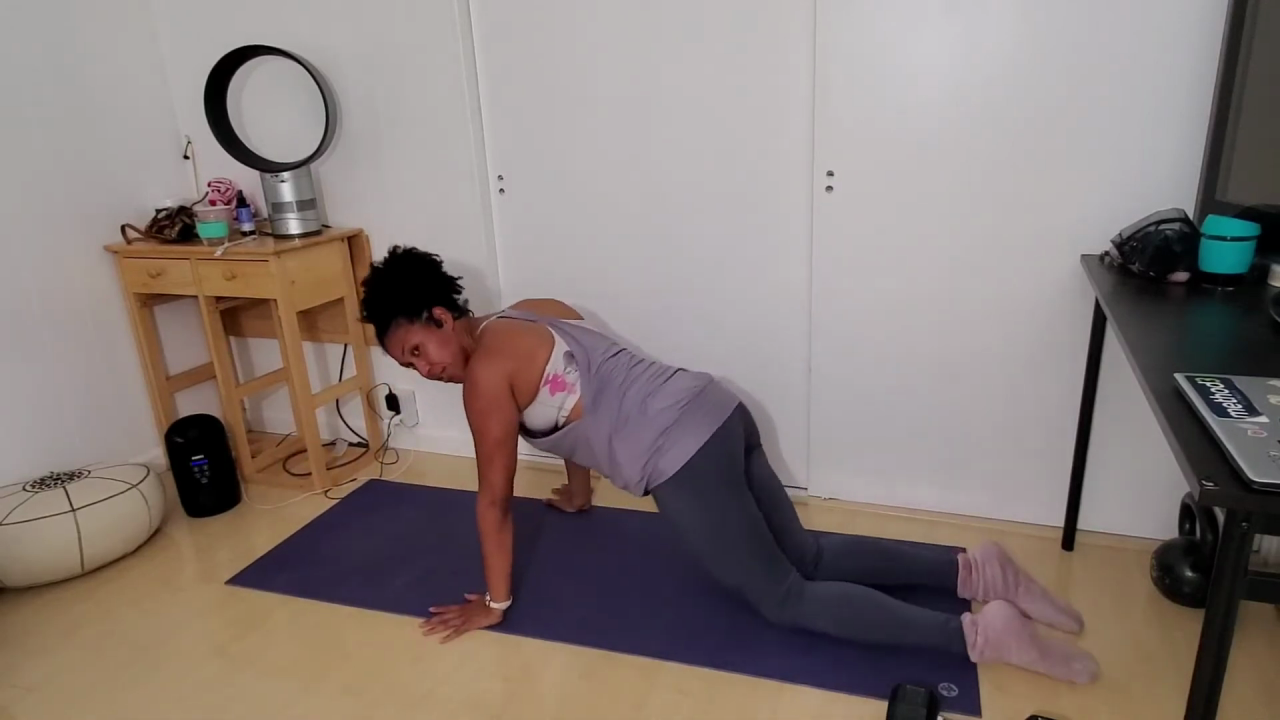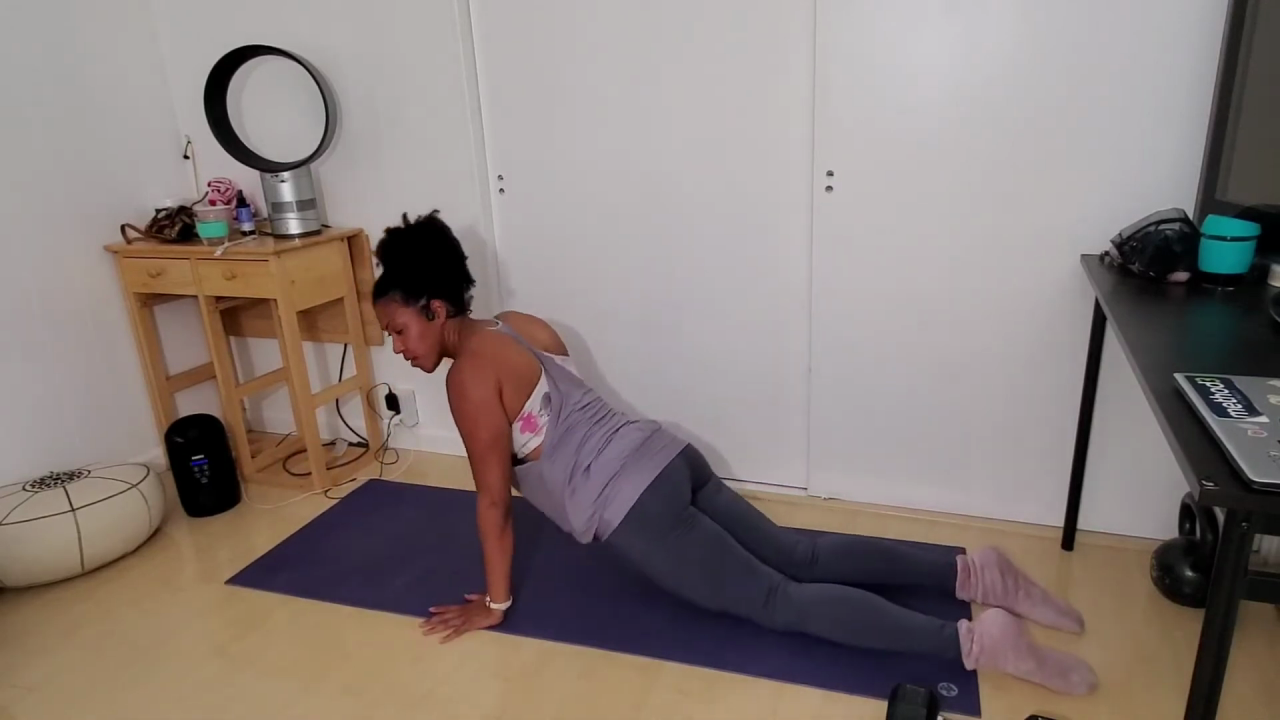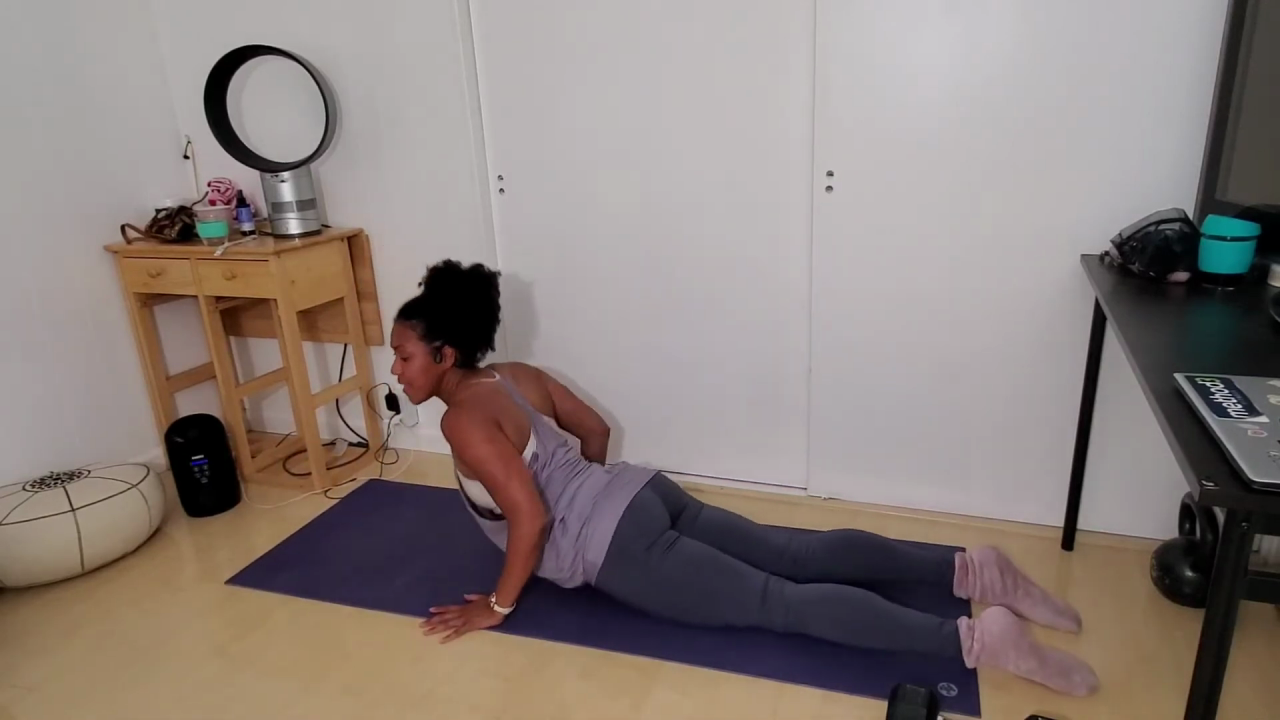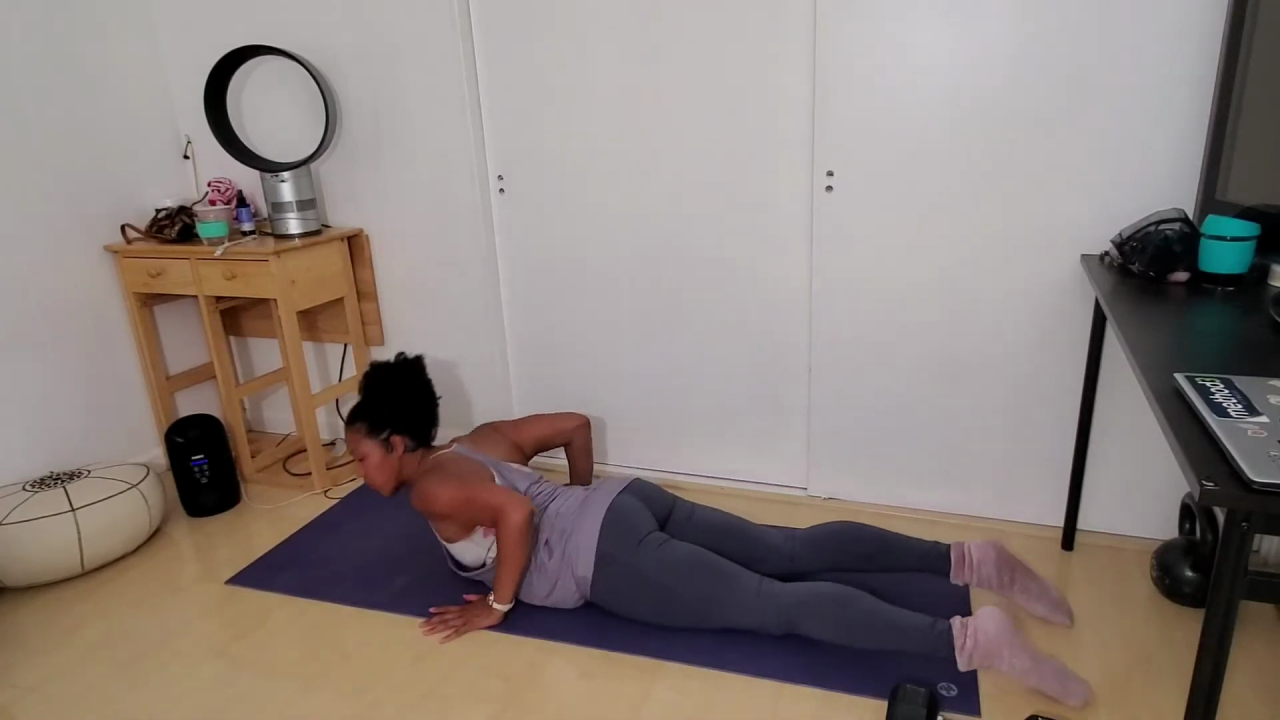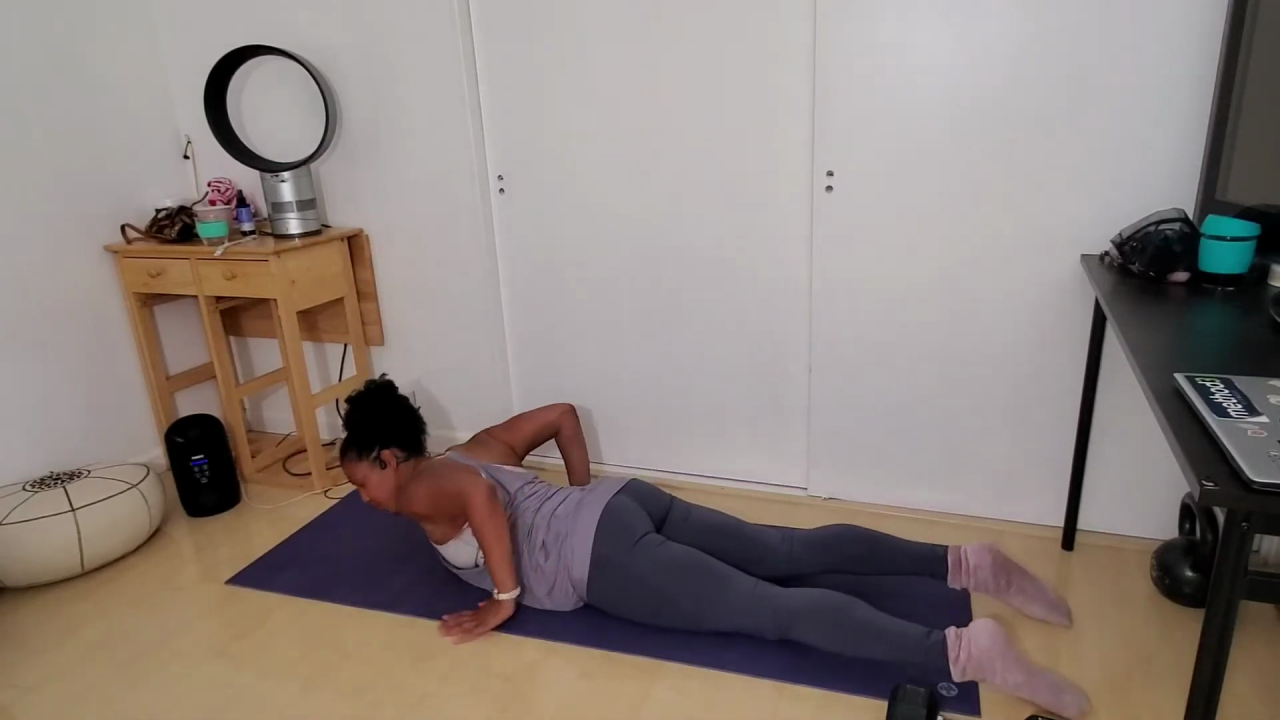
dt=0.4s
person 1, frame 1
left shoulder: (485, 371)
right shoulder: (534, 313)
left elbow: (494, 500)
left wrist: (494, 603)
right wrist: (578, 493)
left hip: (685, 456)
right hip: (715, 414)
left knee: (788, 600)
right knee: (805, 557)
left ankle: (980, 635)
right ankle: (973, 570)
person 1, frame 2
left shoulder: (469, 374)
right shoulder: (521, 325)
left elbow: (493, 501)
left wrist: (495, 603)
right wrist: (576, 491)
left hip: (634, 507)
right hip: (665, 458)
left knee: (780, 602)
right knee: (801, 558)
left ankle: (972, 641)
right ankle: (972, 573)
person 1, frame 3
left shoulder: (463, 419)
right shoulder: (516, 375)
left elbow: (529, 517)
left wrist: (498, 605)
left hip: (617, 550)
right hip: (642, 493)
left knee: (781, 603)
right knee: (802, 555)
left ankle: (974, 639)
right ankle: (969, 570)
person 1, frame 4
left shoulder: (429, 488)
right shoulder: (480, 439)
left elbow: (516, 514)
right elbow: (577, 425)
left wrist: (495, 605)
left hip: (610, 560)
right hip: (629, 504)
left knee: (776, 604)
right knee: (794, 550)
left ankle: (967, 638)
right ankle: (965, 560)
person 1, frame 5
left shoulder: (421, 490)
right shoulder: (475, 445)
left elbow: (479, 495)
right elbow: (562, 412)
left wrist: (504, 599)
left hip: (605, 560)
right hip: (625, 502)
left knee: (772, 609)
right knee: (792, 552)
left ankle: (958, 649)
right ankle: (962, 563)
